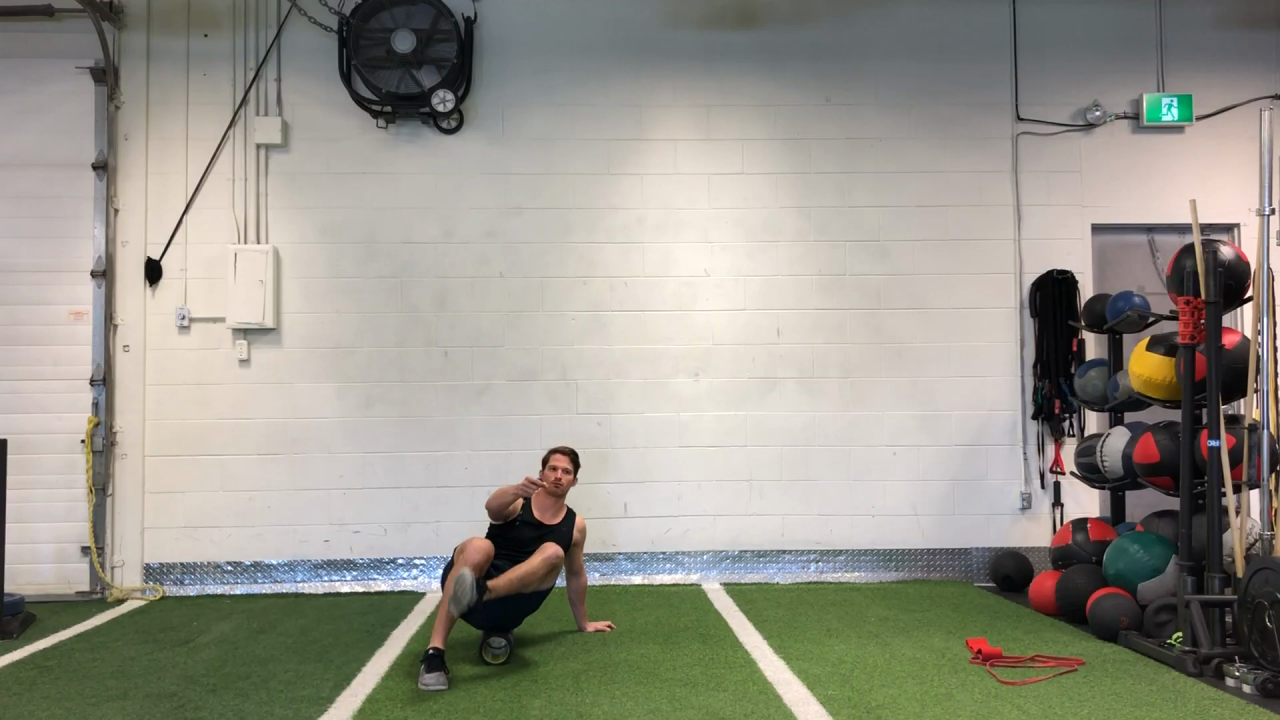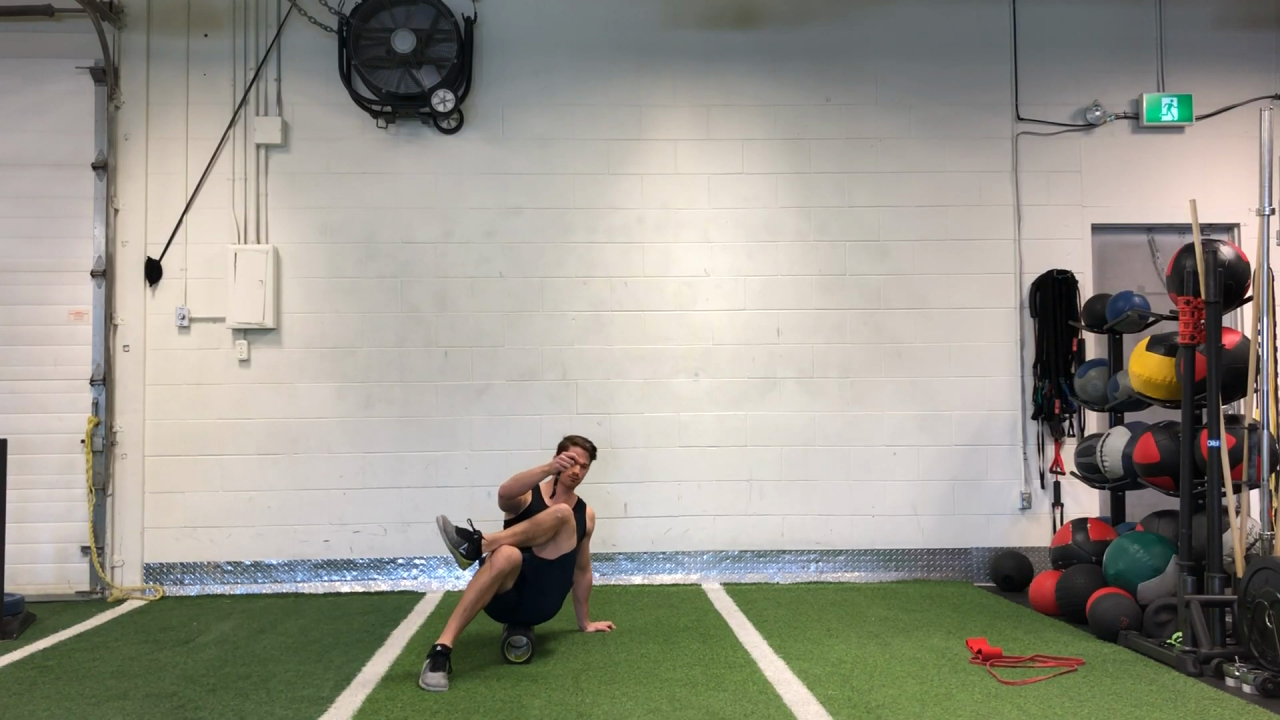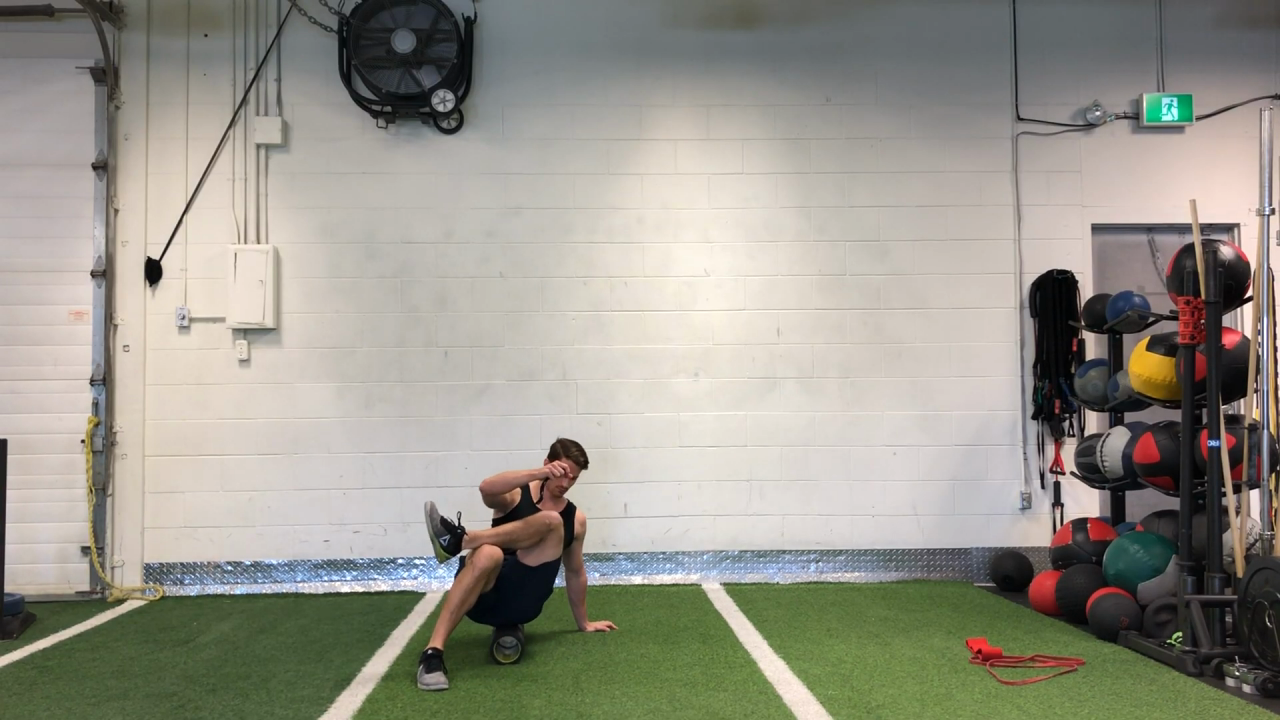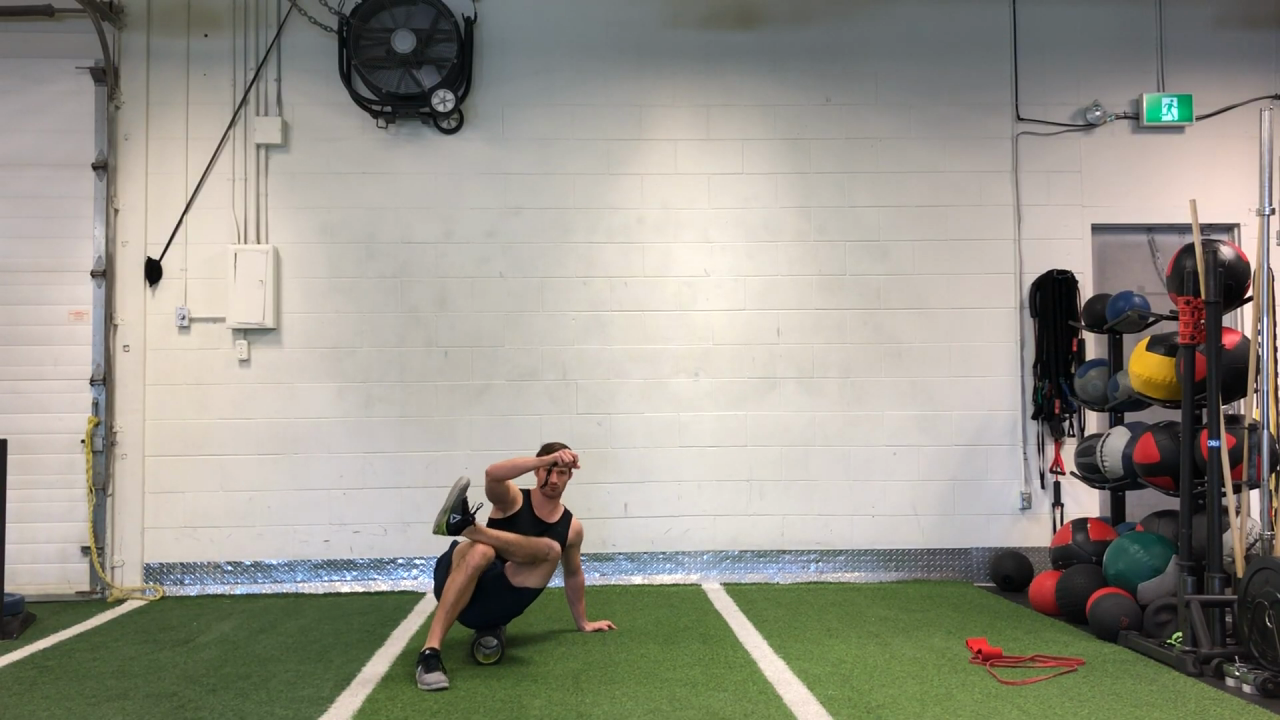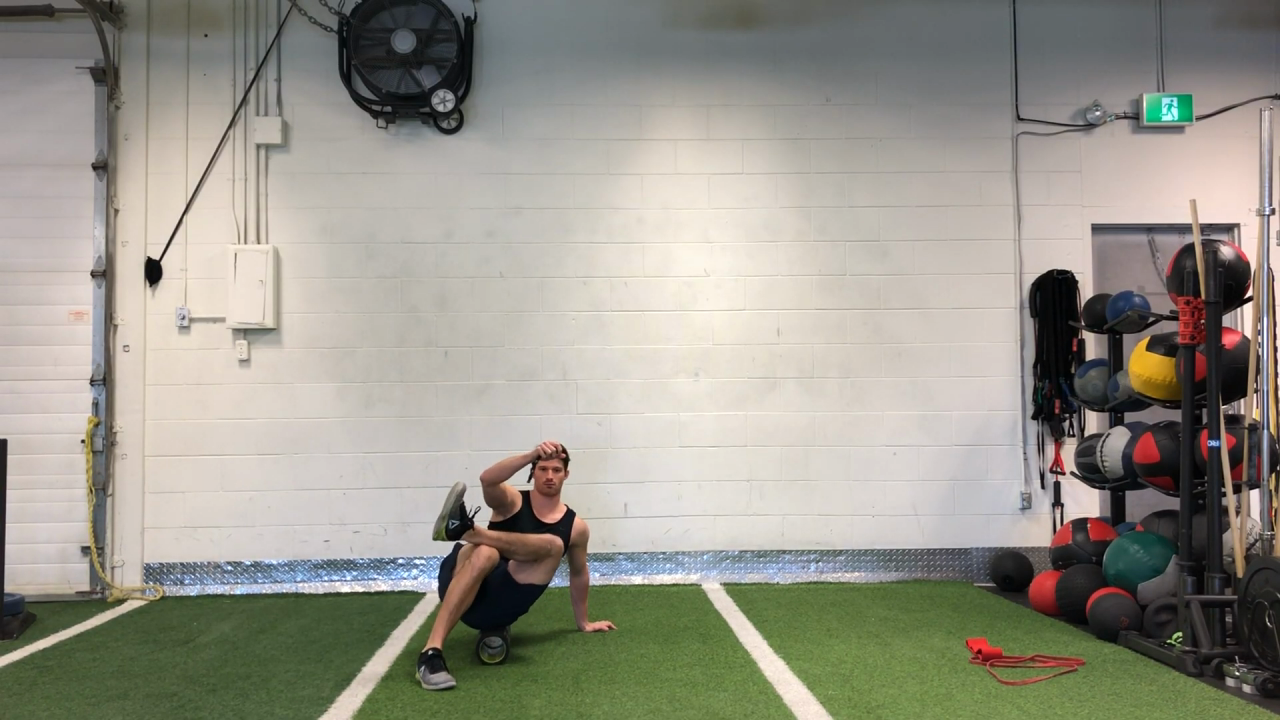
dt=1s
person 1, frame 1
left shoulder: (575, 526)
right shoulder: (514, 505)
left elbow: (576, 575)
right elbow: (491, 507)
left wrist: (583, 622)
right wrist: (518, 491)
left hip: (508, 604)
right hip: (479, 578)
left knee: (553, 554)
right knee: (478, 547)
left ankle: (478, 593)
right ankle: (434, 653)
person 1, frame 2
left shoulder: (585, 514)
right shoulder: (525, 498)
left elbow: (582, 570)
right elbow: (505, 493)
left wrist: (585, 622)
right wrist: (551, 467)
left hip: (541, 603)
right hip: (505, 596)
left knee: (562, 514)
right knee: (507, 554)
right ankle: (442, 650)
person 1, frame 3
left shoulder: (576, 519)
right shoulder: (515, 496)
left elbow: (575, 573)
right elbow: (486, 488)
left wrist: (584, 622)
right wrist: (539, 474)
left hip: (520, 604)
right hip: (483, 593)
left knee: (552, 521)
right knee: (488, 554)
right ankle: (433, 652)
person 1, frame 4
left shoulder: (572, 527)
right shoulder: (513, 500)
left elbow: (573, 575)
right elbow: (493, 474)
left wrist: (583, 622)
right wrist: (548, 460)
left hip: (490, 610)
right hip: (456, 580)
left knee: (551, 550)
right knee: (480, 551)
right ankle: (430, 652)
person 1, frame 5
left shoulder: (576, 527)
right shoulder: (511, 501)
left elbow: (579, 574)
right elbow: (487, 479)
left wrist: (583, 622)
right wrist: (532, 455)
left hip: (497, 609)
right hip: (461, 584)
left knee: (553, 546)
right knee: (485, 554)
right ankle: (431, 652)
